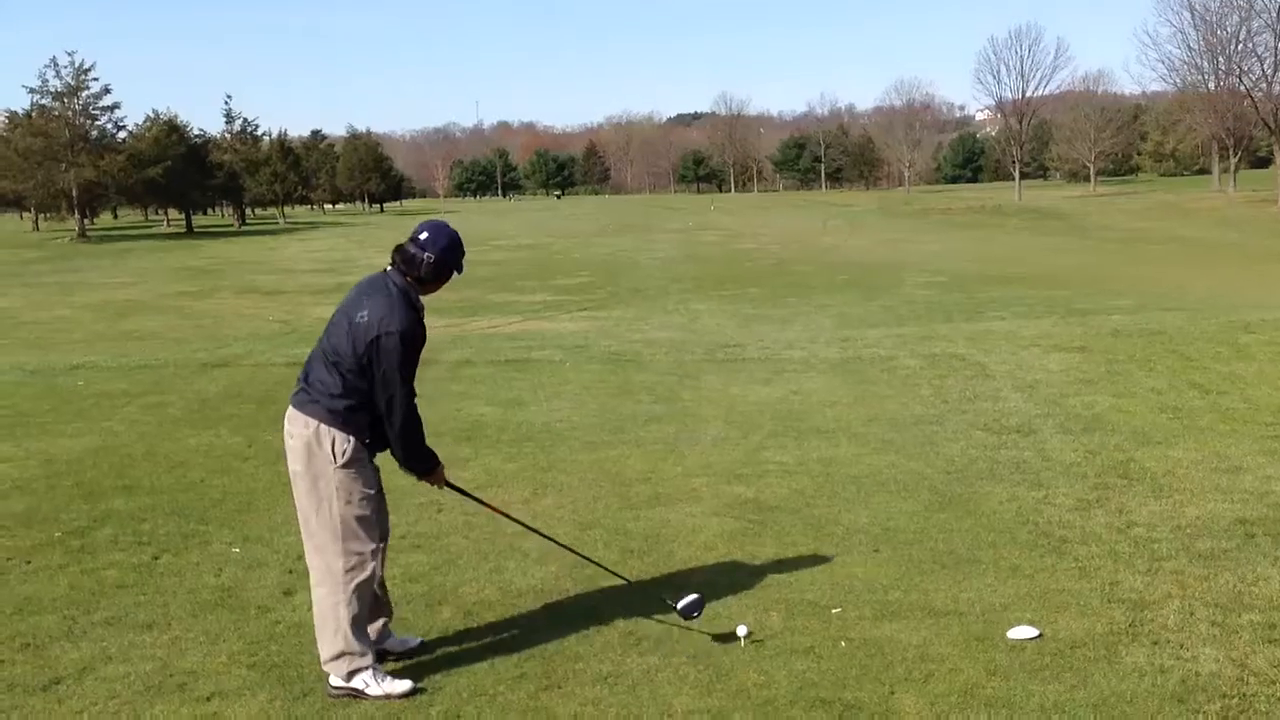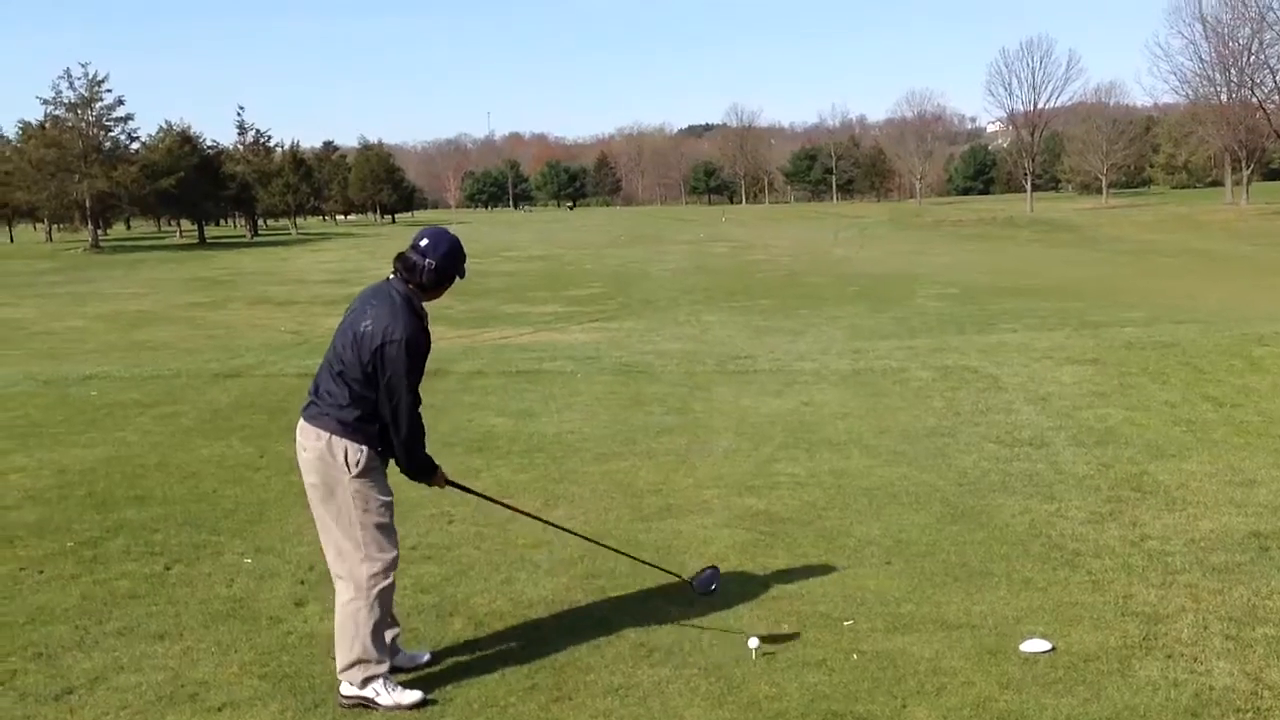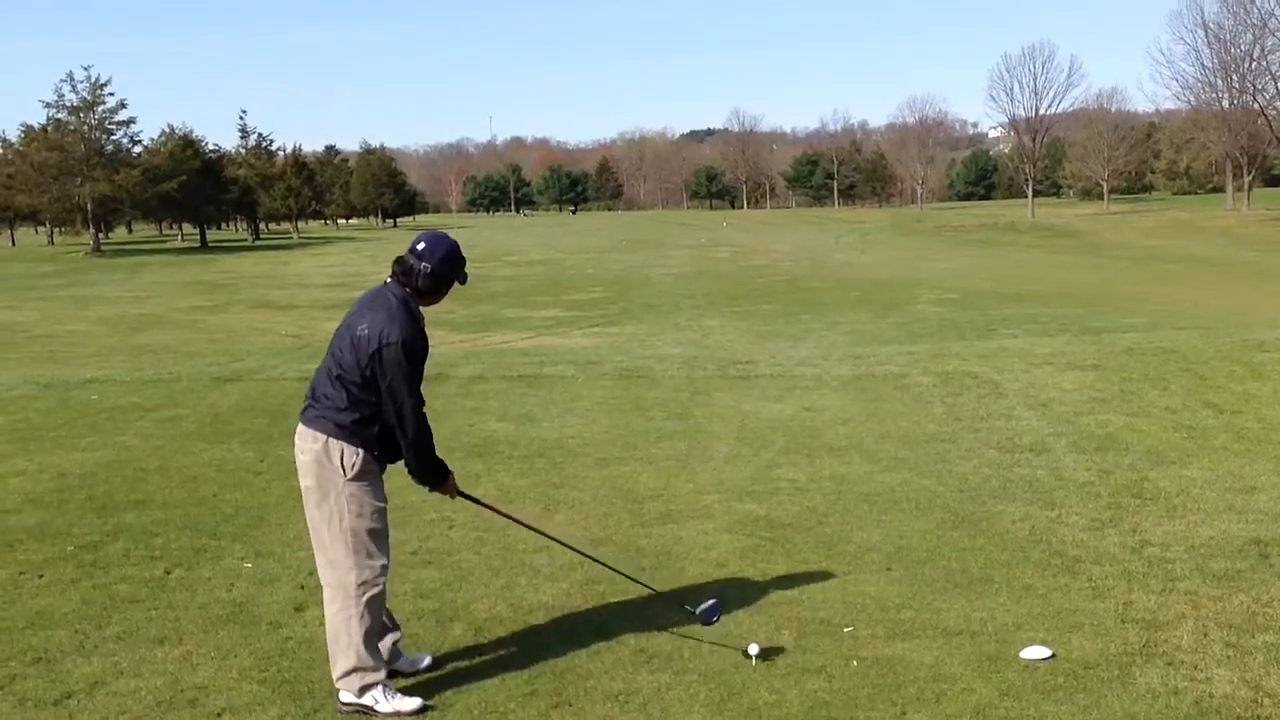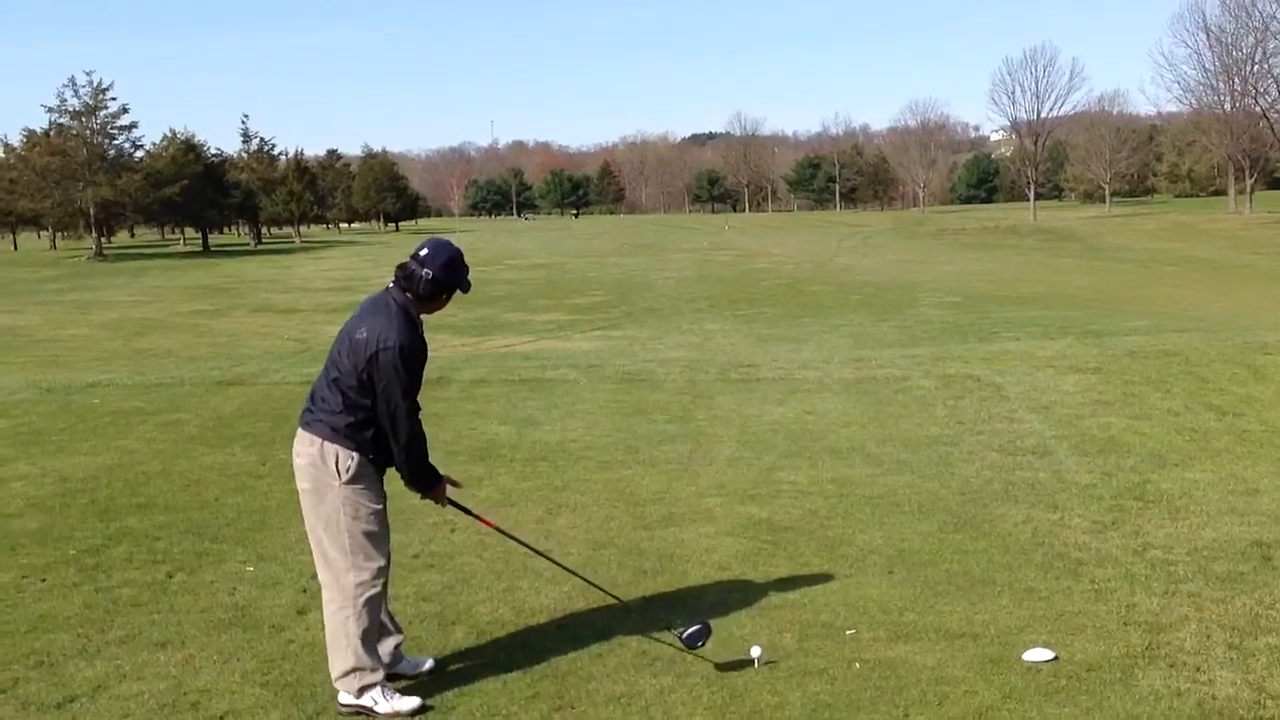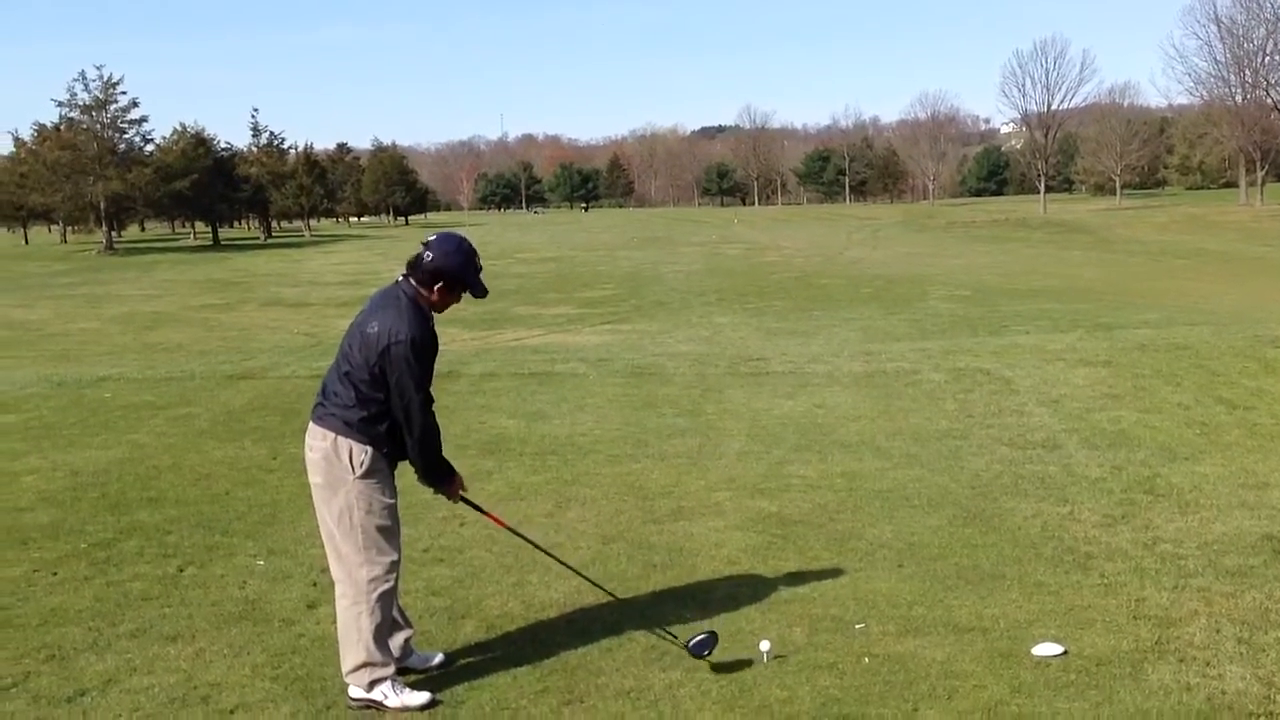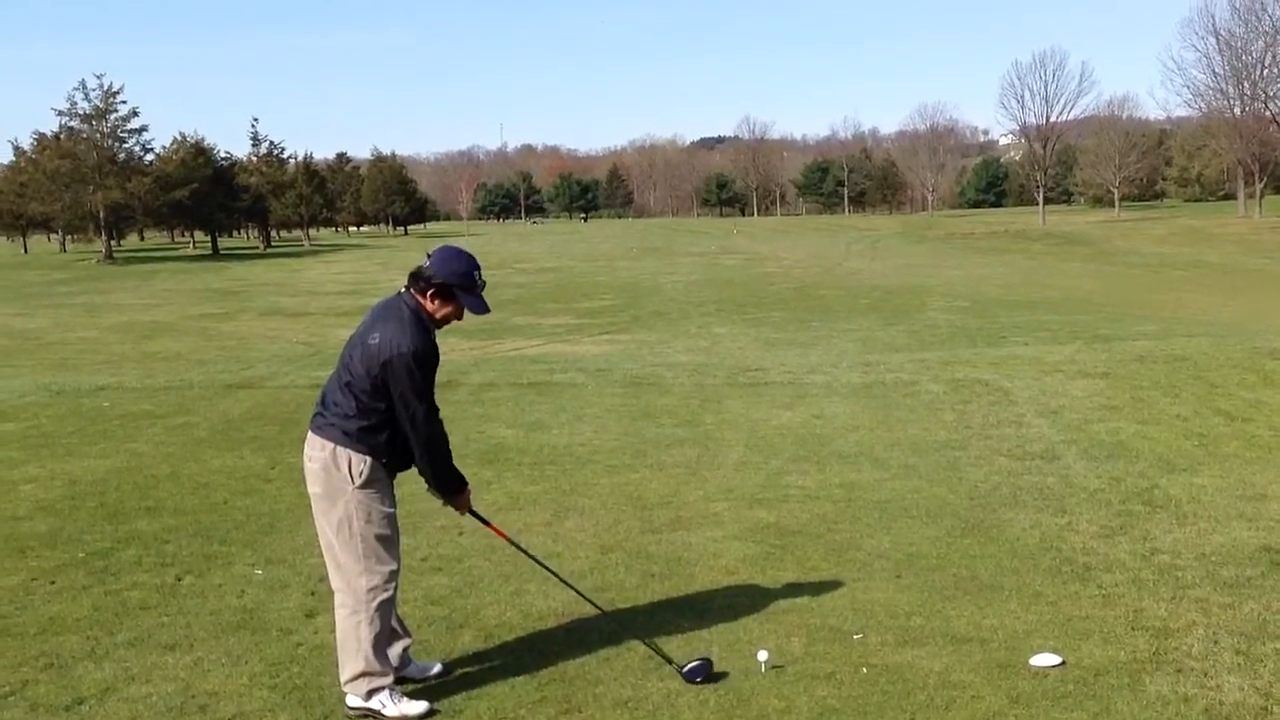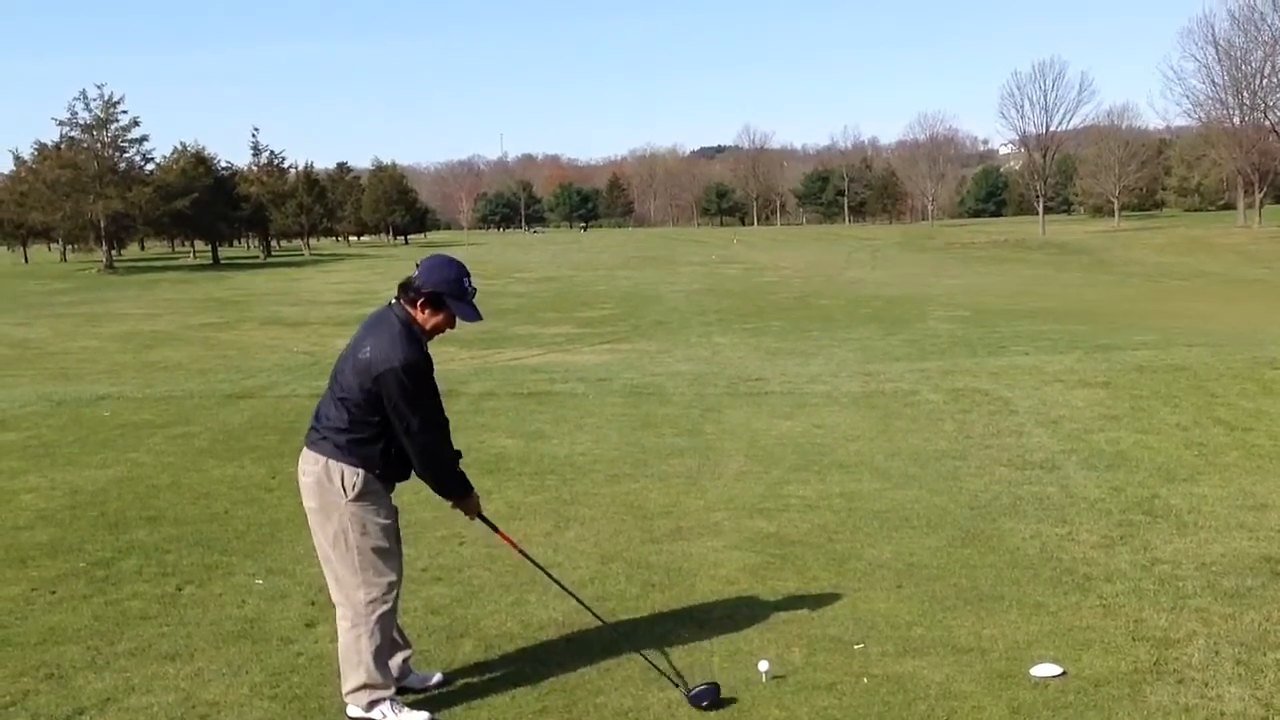
dt=0.4s
person 1, frame 1
left shoulder: (377, 287)
right shoulder: (396, 322)
right elbow: (396, 404)
left wrist: (415, 457)
right wrist: (423, 463)
left hip: (320, 422)
right hip: (330, 436)
left knee: (369, 537)
right knee: (346, 552)
left ankle: (371, 631)
right ankle: (349, 668)
person 1, frame 2
left shoulder: (379, 296)
right shoulder: (401, 328)
right elbow: (400, 409)
left wrist: (414, 462)
right wrist: (422, 467)
left hip: (327, 432)
right hip: (343, 446)
left knee: (360, 556)
right knee: (372, 560)
left ankle: (379, 646)
right ankle: (361, 677)
person 1, frame 3
left shoulder: (379, 300)
right shoulder: (398, 331)
right elbow: (404, 413)
left wrist: (422, 467)
right wrist: (434, 474)
left hip: (328, 436)
right hip: (340, 450)
left knee: (369, 561)
right knee: (356, 568)
left ankle: (382, 650)
person 1, frame 4
left shoulder: (385, 306)
right shoulder: (395, 337)
right elbow: (399, 419)
left wrist: (421, 472)
right wrist: (425, 479)
left hip: (340, 446)
right hip: (337, 455)
left knee: (371, 562)
right knee: (356, 569)
left ankle: (383, 654)
person 1, frame 5
left shoulder: (395, 299)
right shoulder: (406, 331)
right elbow: (414, 413)
left wrist: (433, 468)
right wrist: (439, 475)
left hip: (349, 438)
right hip: (349, 449)
left knee: (380, 557)
right knee: (368, 563)
left ankle: (393, 647)
right ankle: (369, 679)
person 1, frame 6
left shoulder: (397, 310)
right shoulder: (407, 343)
left elbow: (413, 419)
right elbow: (421, 424)
left wrist: (441, 478)
right wrist: (451, 485)
left hip: (350, 451)
right hip: (348, 460)
left knee: (379, 567)
right knee: (367, 574)
left ankle: (391, 657)
person 1, frame 7
left shoulder: (392, 323)
right shoulder: (398, 356)
left elbow: (428, 415)
right elbow: (419, 436)
left wrist: (451, 476)
right wrist: (458, 489)
left hip: (355, 467)
right hip: (342, 474)
left knee: (382, 577)
right knee: (367, 586)
left ankle: (391, 668)
